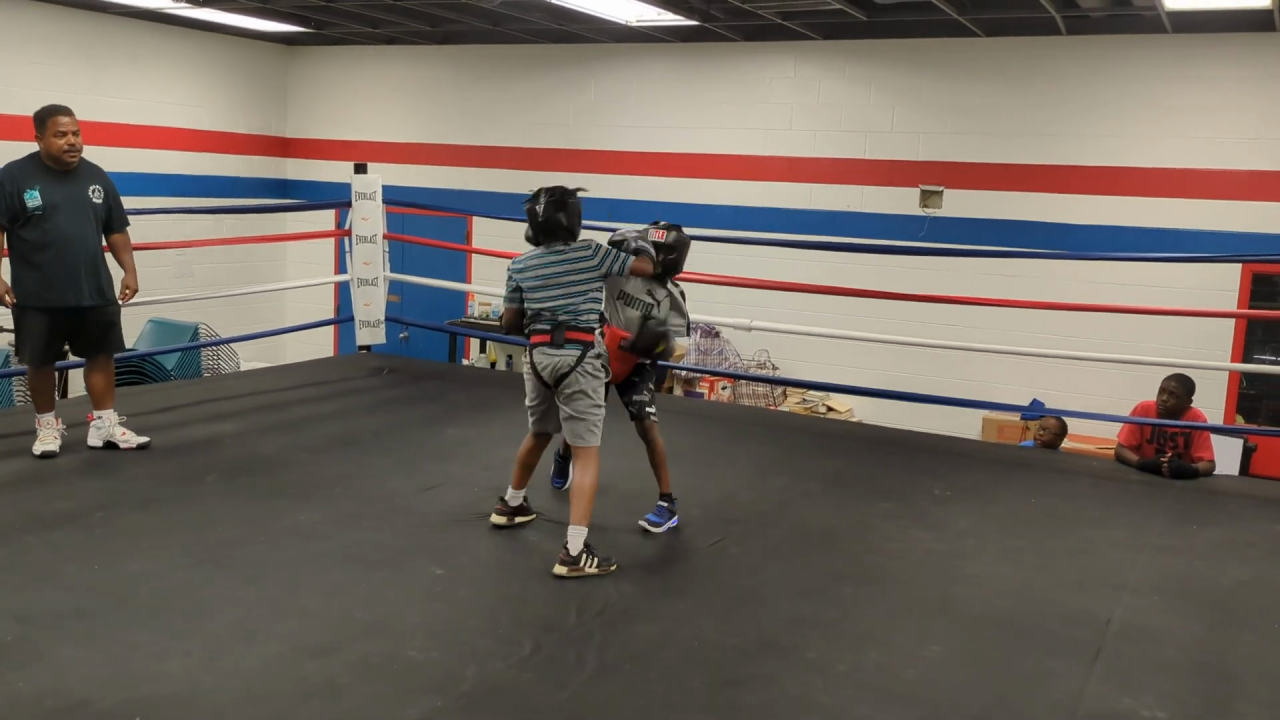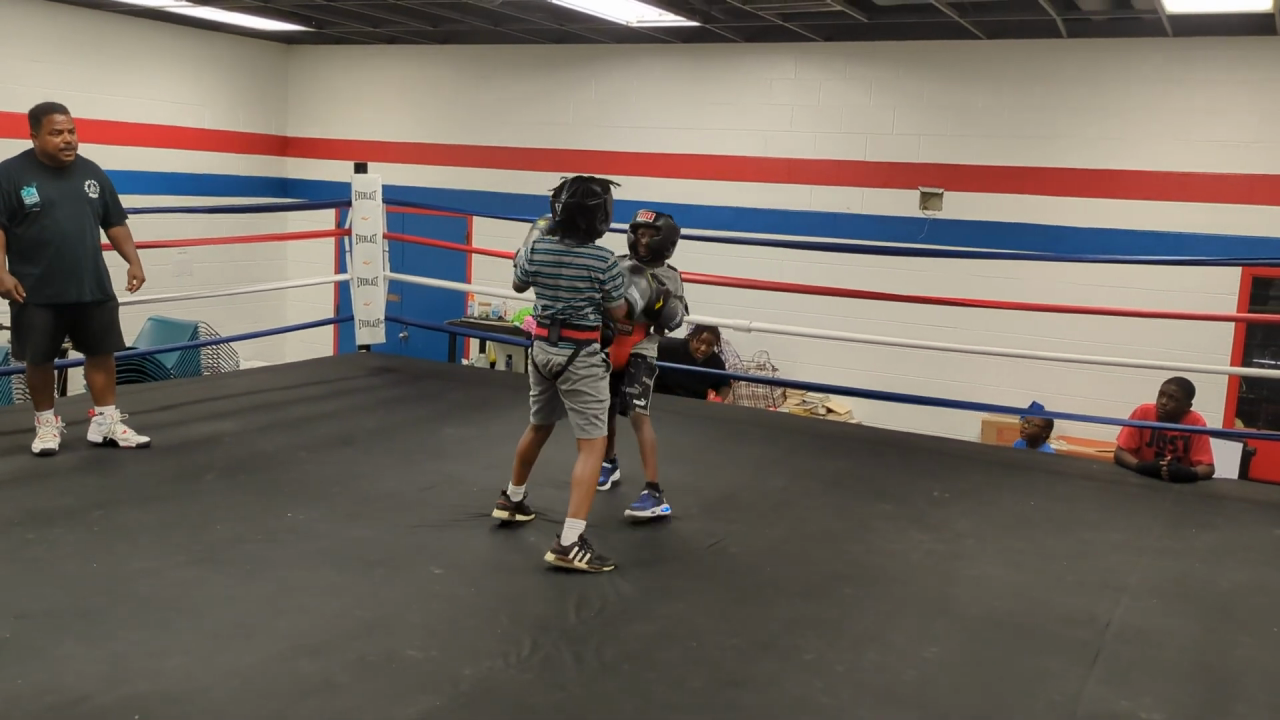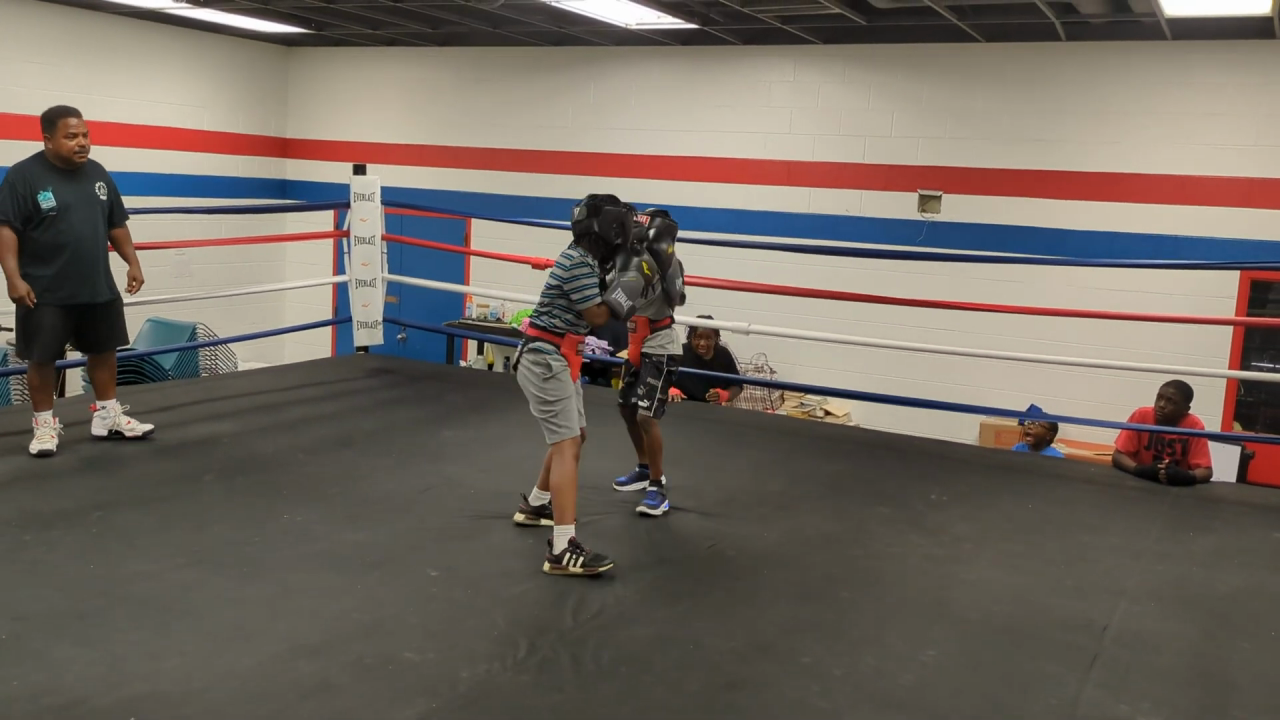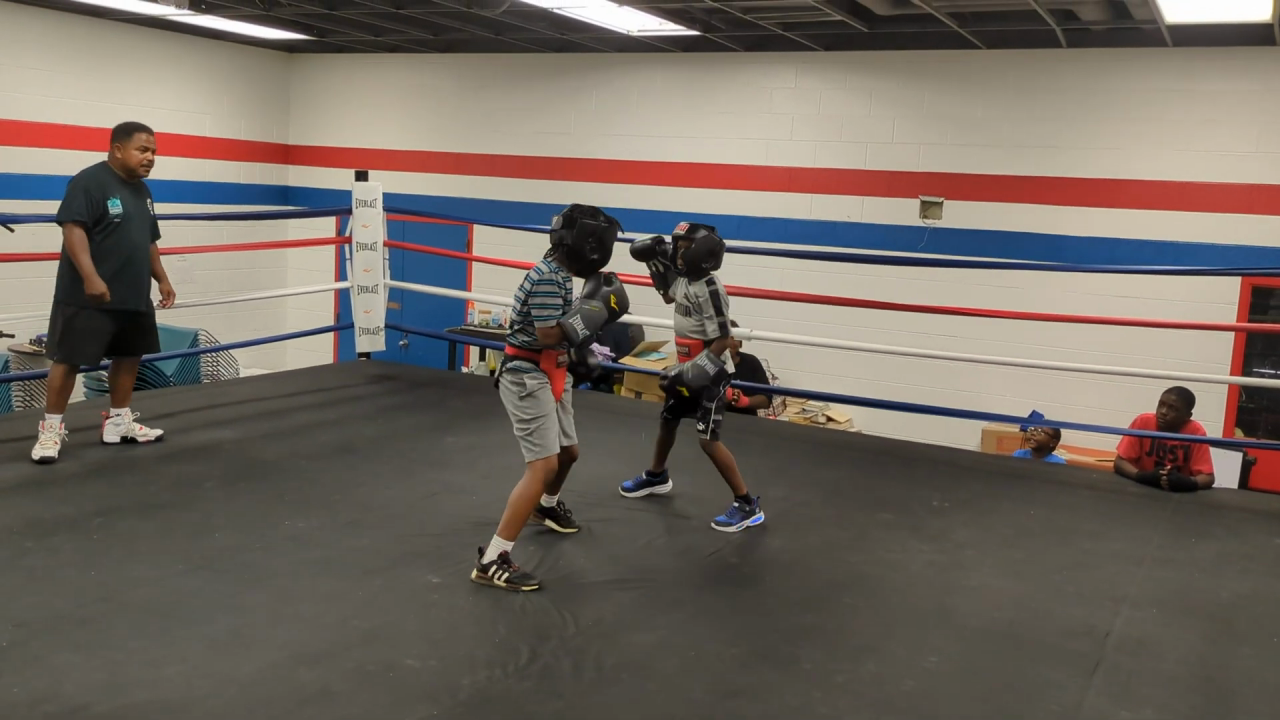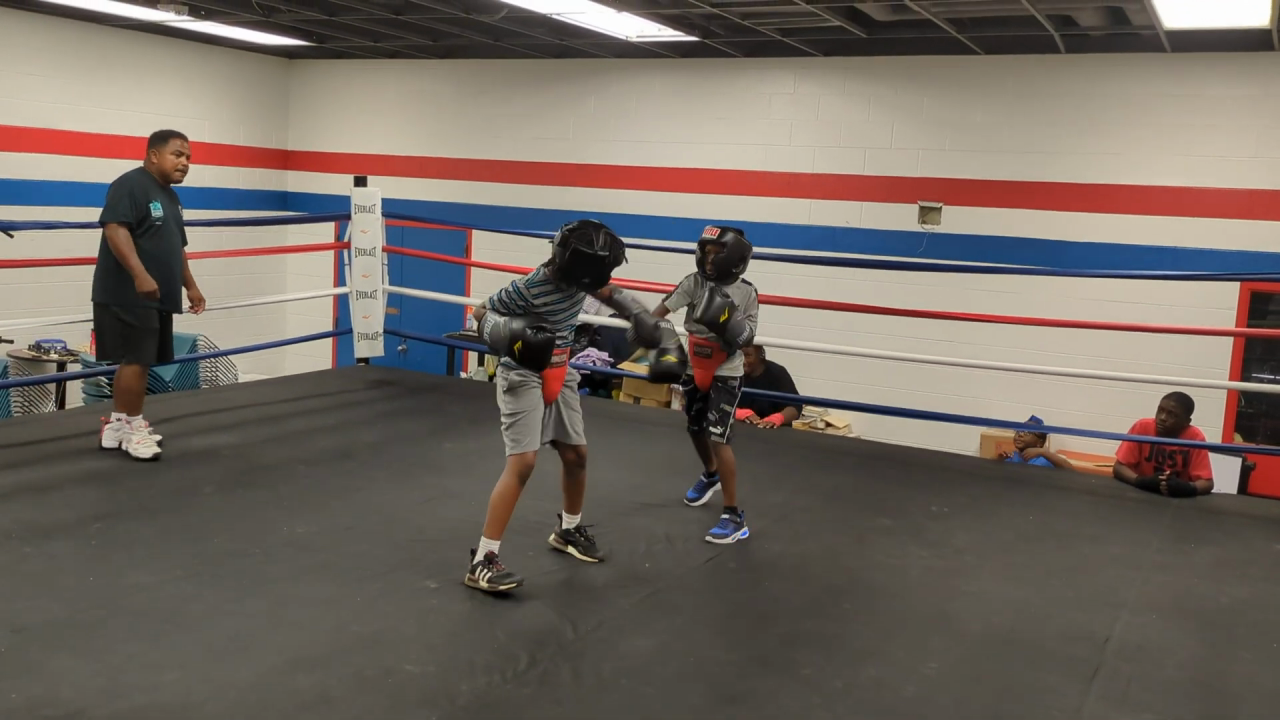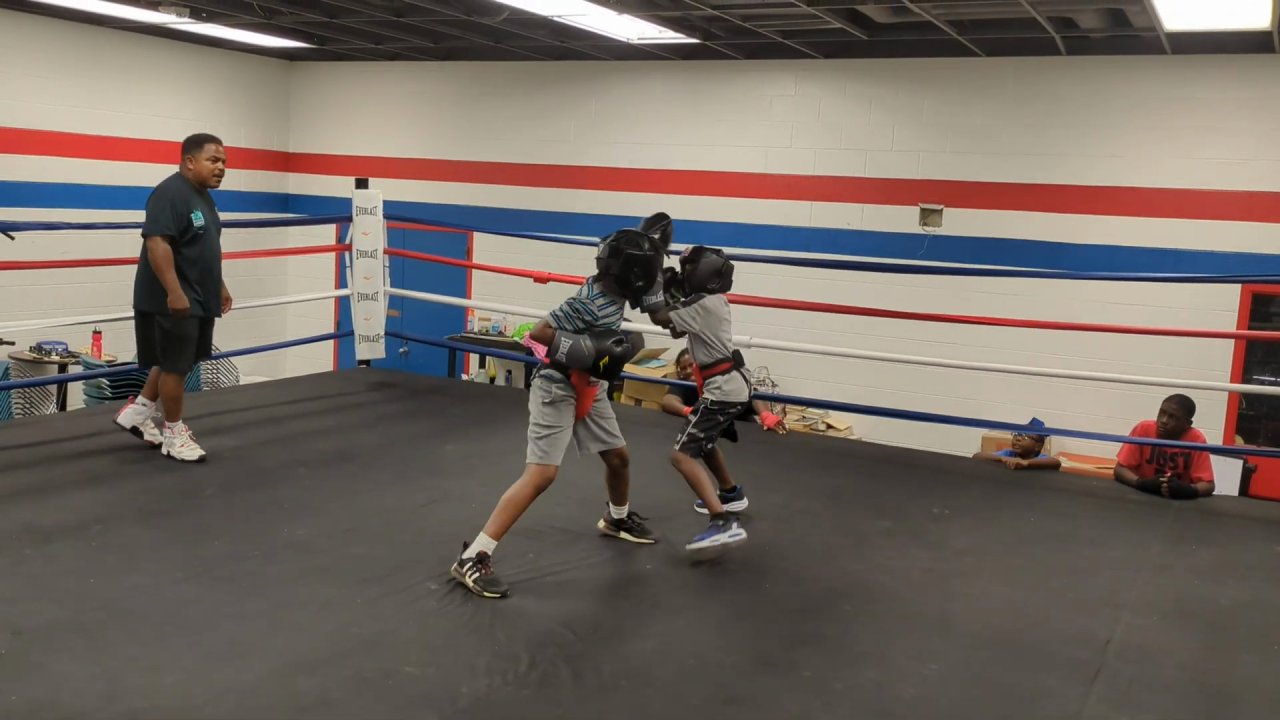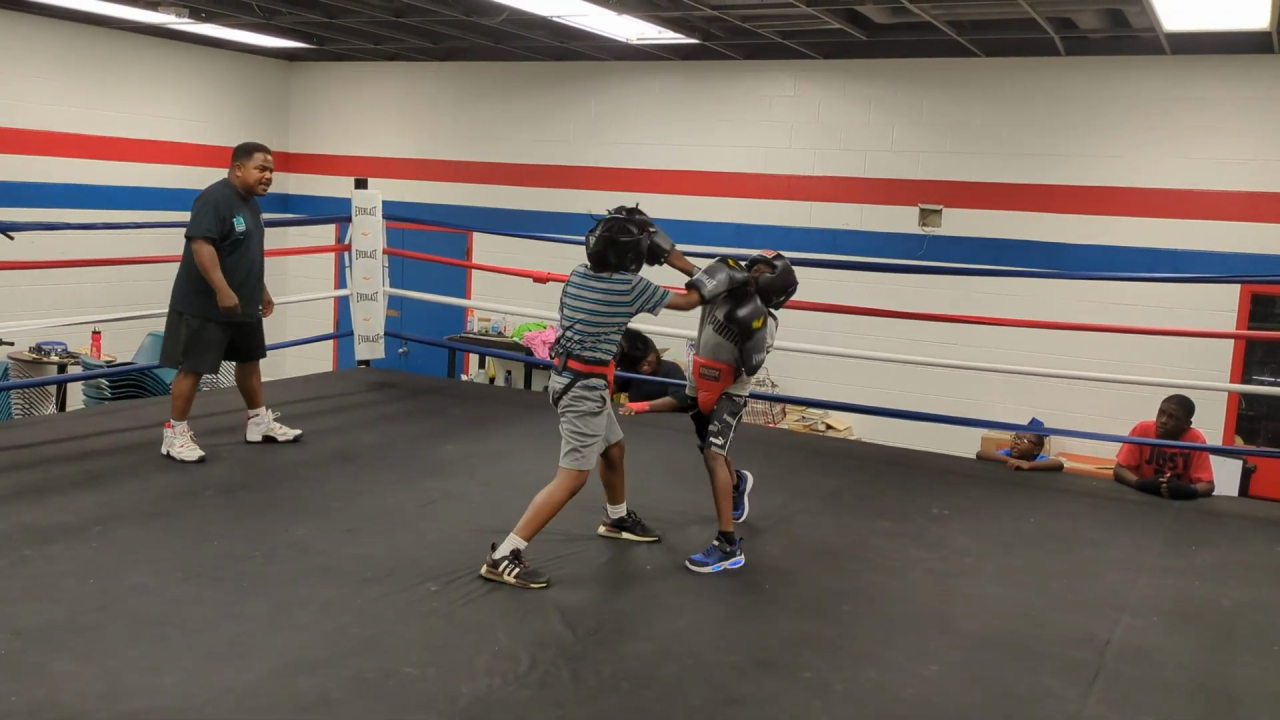
dt=0.4s
person 1, frame 1
left shoulder: (520, 265)
right shoulder: (589, 253)
left elbow: (509, 321)
right elbow: (645, 268)
right wrist: (640, 245)
left hip: (538, 355)
right hip: (580, 359)
left knee: (540, 433)
right knee: (586, 454)
left ankle: (510, 504)
right ankle: (575, 551)
person 1, frame 2
left shoulder: (541, 247)
right shoulder: (602, 259)
left elbow: (519, 285)
right elbow: (619, 313)
right wrist: (638, 294)
left hip: (543, 348)
right hip: (581, 355)
left knee: (539, 426)
right knee: (593, 446)
left ankle: (511, 500)
right ankle: (569, 541)
person 1, frame 3
left shoulder: (582, 259)
right shoulder: (581, 263)
left elbow: (579, 308)
right elbow: (597, 316)
left wrist: (620, 276)
right wrist: (630, 281)
left hip: (557, 356)
right hip: (544, 358)
left knee: (574, 436)
right knee: (566, 447)
left ankle: (535, 504)
right ankle: (563, 549)
person 1, frame 4
left shoulder: (559, 272)
right shoulder: (546, 278)
right elbow: (547, 336)
left wrist: (578, 354)
right wrist: (596, 310)
left hip: (549, 374)
right hip: (525, 378)
left knee: (568, 452)
right knee: (543, 466)
left ankle: (547, 505)
right ankle: (492, 559)
person 1, frame 5
left shoulder: (574, 273)
right shoulder: (528, 287)
left elbow: (616, 297)
right elbow: (480, 314)
left wrist: (658, 331)
right wrist: (512, 335)
left hip: (559, 375)
right hip: (521, 377)
left knee: (576, 455)
right knee: (521, 463)
left ankle: (568, 529)
right ankle: (483, 560)
person 1, frame 6
left shoulder: (610, 291)
right shoulder: (587, 302)
right elbow: (538, 332)
right wrist: (585, 351)
left hip: (589, 389)
right hip: (558, 389)
left knee: (619, 457)
right knee: (539, 476)
left ankle: (619, 518)
right ankle: (474, 557)
person 1, frame 7
left shoulder: (578, 275)
right shoulder: (630, 286)
right elbow: (686, 301)
right wrist: (710, 280)
left hip: (570, 377)
right hip: (586, 386)
left knee: (613, 451)
right knee: (573, 477)
left ankle: (618, 518)
right ankle: (504, 556)
person 2, frame 1
left shoulder: (97, 177)
left elbow: (116, 230)
left wrist: (130, 271)
left hip: (95, 291)
right hip: (37, 295)
left knee: (101, 355)
right knee: (40, 361)
left ankle: (105, 425)
right ankle: (48, 427)
person 2, frame 2
left shoulder: (91, 172)
left elbow: (115, 223)
left wrist: (134, 261)
left hip: (92, 287)
right hip: (37, 291)
left knee: (102, 351)
right knee: (39, 358)
left ankle: (105, 422)
right ankle: (47, 424)
person 2, frame 3
left shoulder: (98, 174)
left elbow: (116, 225)
left wrist: (133, 262)
left hip: (98, 287)
right hip: (45, 292)
left knee: (104, 349)
right knee: (42, 357)
left ankle: (108, 416)
right ankle: (45, 425)
person 2, frame 4
left shoulder: (142, 190)
right shoulder: (89, 182)
right elbow: (72, 229)
left wrist: (162, 279)
right wrist: (90, 277)
left hip: (134, 296)
right hip: (89, 296)
left knee: (130, 355)
right knee: (70, 358)
left ankle: (119, 422)
right ankle: (51, 428)
person 2, frame 5
left shoulder: (170, 195)
right shoulder: (130, 185)
left elbow: (176, 248)
right elbow: (115, 229)
left wrist: (190, 286)
right wrist: (140, 275)
left hip: (158, 297)
right hip: (126, 295)
left knee: (141, 360)
right knee: (135, 359)
left ankle: (117, 427)
right ankle: (132, 428)
person 2, frame 6
left shoulder: (203, 196)
right shoulder: (171, 193)
right elbow: (157, 242)
left wrist: (219, 286)
right wrist: (174, 292)
left hip: (197, 298)
right hip: (173, 300)
left knee: (173, 362)
right knee: (175, 365)
left ankle: (137, 411)
right ankle: (174, 434)
person 2, frame 7
left shoulder: (250, 203)
right shoulder: (215, 198)
right elbow: (200, 244)
left wrist: (260, 290)
right wrist: (222, 291)
left hip: (242, 304)
right hip: (205, 304)
left knee: (249, 359)
right knee: (193, 367)
left ankle: (260, 423)
right ankle: (175, 434)
person 3, frame 1
left shoulder: (672, 293)
left elbow: (674, 334)
left hip: (637, 364)
left knee: (646, 427)
left ankle: (667, 501)
right ankle: (564, 455)
person 3, frame 2
left shoulder: (669, 277)
right shoulder: (621, 265)
left elbow: (674, 321)
left hip: (641, 353)
right hip: (609, 348)
left knee: (639, 415)
right knee: (605, 412)
left ankle: (653, 492)
right ankle: (610, 464)
person 3, frame 3
left shoulder: (667, 264)
left elbow: (676, 299)
left wrist: (664, 259)
left hip: (660, 350)
right hip: (638, 348)
left knee: (646, 416)
right knee: (626, 408)
left ankle: (657, 487)
right ankle: (645, 470)
person 3, frame 4
left shoulder: (709, 288)
right shoulder: (686, 279)
left elbow: (725, 339)
right elbow: (668, 296)
left wrist: (701, 369)
right wrist: (658, 264)
left hip: (712, 370)
right hip: (688, 366)
left knee: (708, 440)
right knee: (667, 422)
left ankle: (747, 504)
right ankle: (656, 476)
person 3, frame 5
left shoulder: (745, 292)
right shoulder: (693, 283)
left elbow: (746, 341)
right elbow: (662, 310)
left wrist: (727, 320)
left hip: (726, 372)
right hip: (694, 369)
left knee: (717, 440)
right knee: (696, 430)
left ankle: (733, 516)
right ankle: (711, 474)
person 3, frame 6
left shoulder: (702, 303)
right shoulder: (711, 303)
left elbow: (661, 317)
right elbow: (674, 323)
left hip: (721, 393)
right hip: (728, 390)
left knee: (681, 455)
right knee: (700, 443)
left ankle: (723, 521)
right ankle: (730, 494)
person 3, frame 7
left shoulder: (765, 319)
right shoulder: (723, 293)
left elbow: (752, 366)
left wrist: (757, 328)
left hip: (729, 393)
right hip: (699, 387)
left knee: (714, 456)
right knee: (710, 450)
left ankle: (728, 545)
right ankle: (737, 482)
